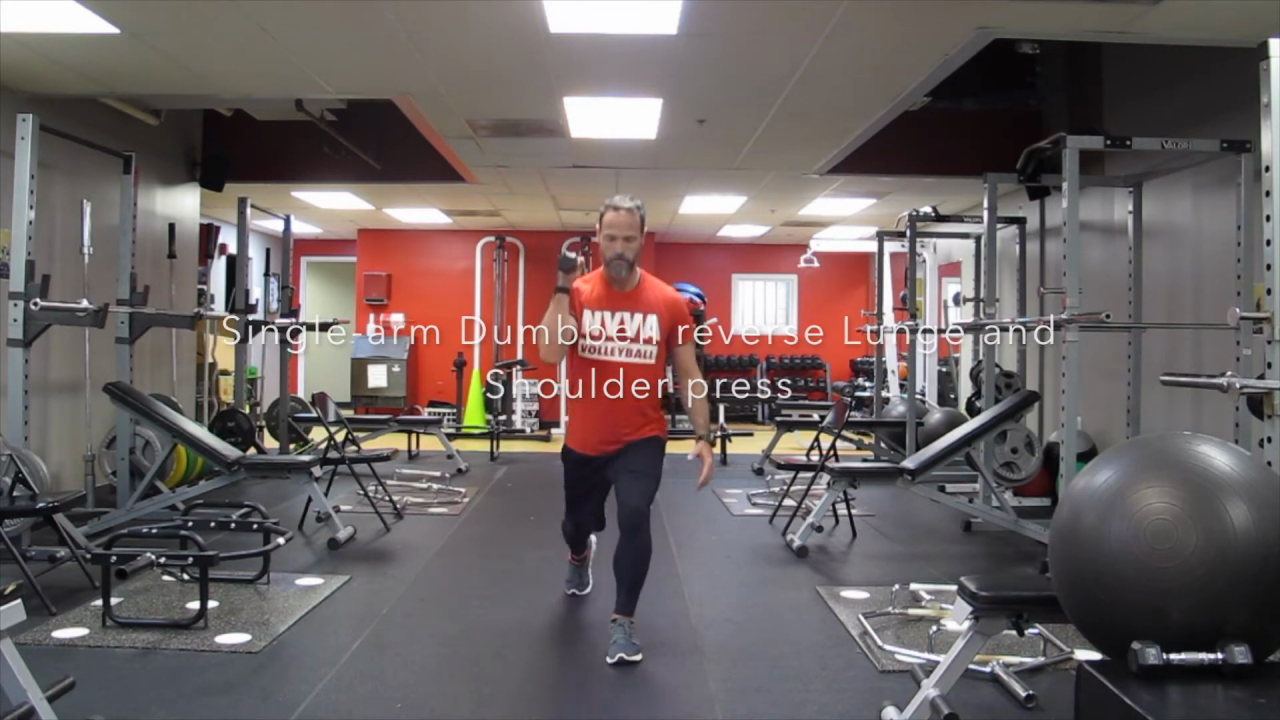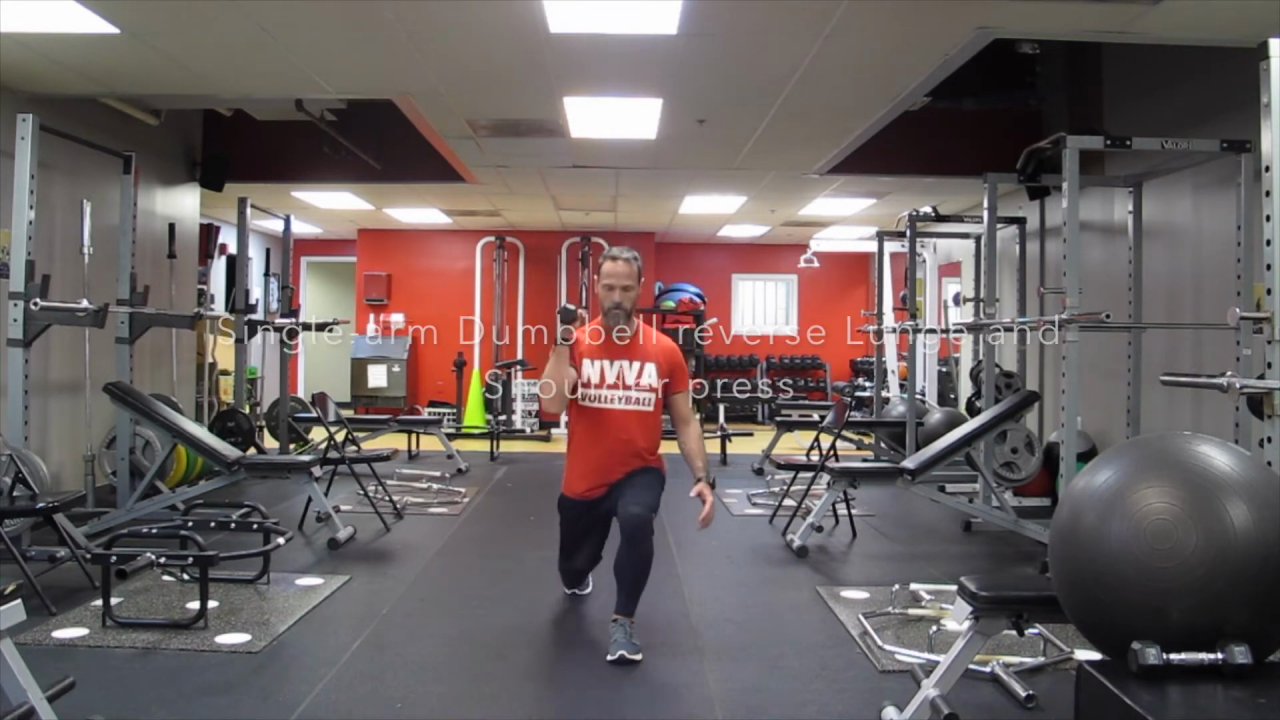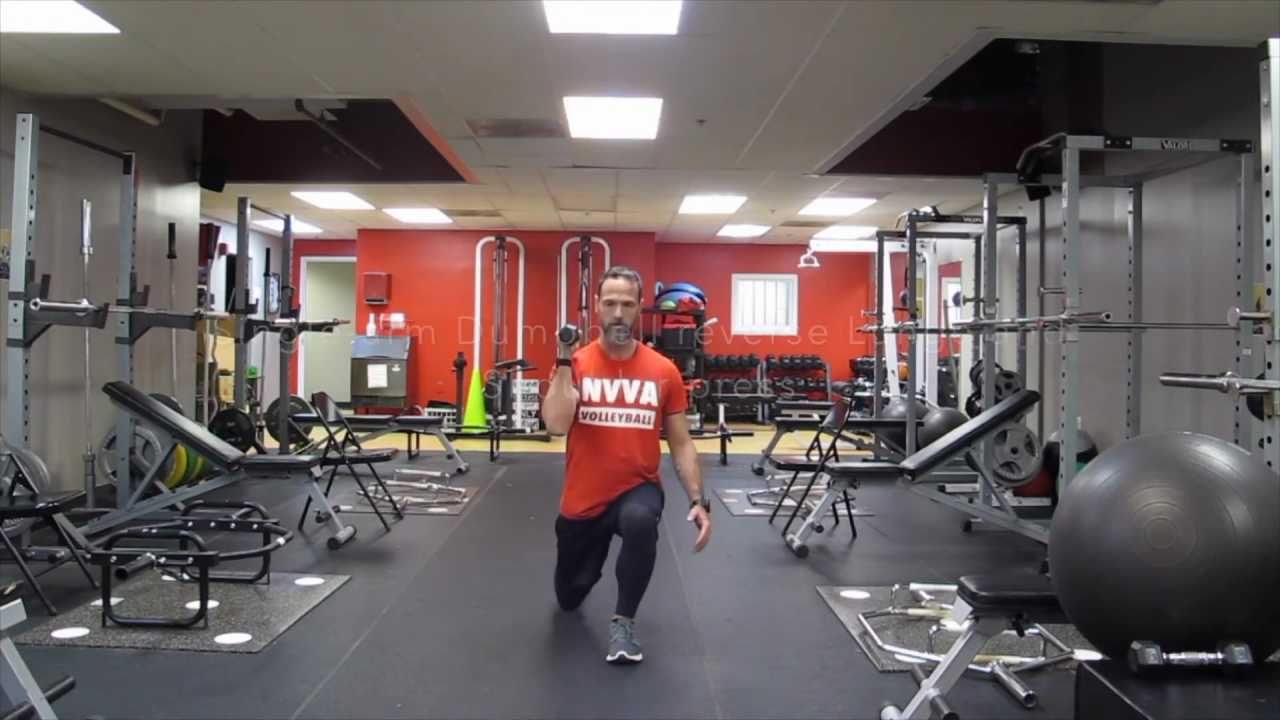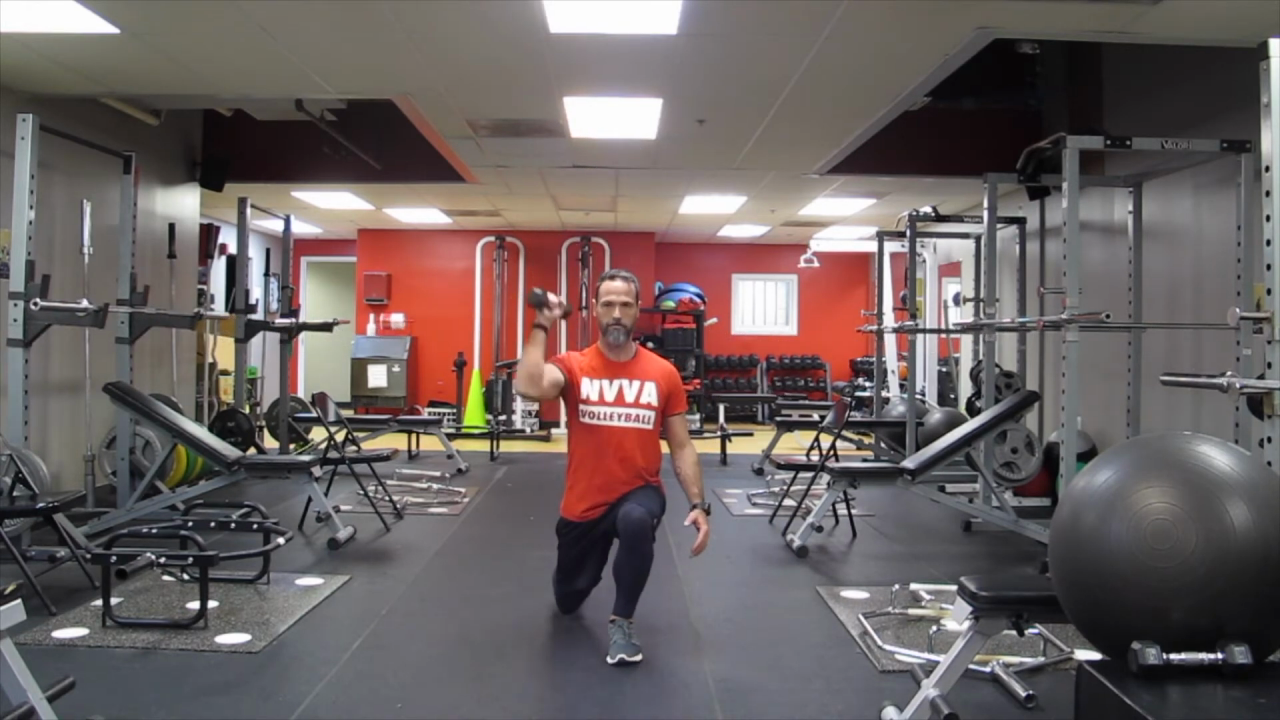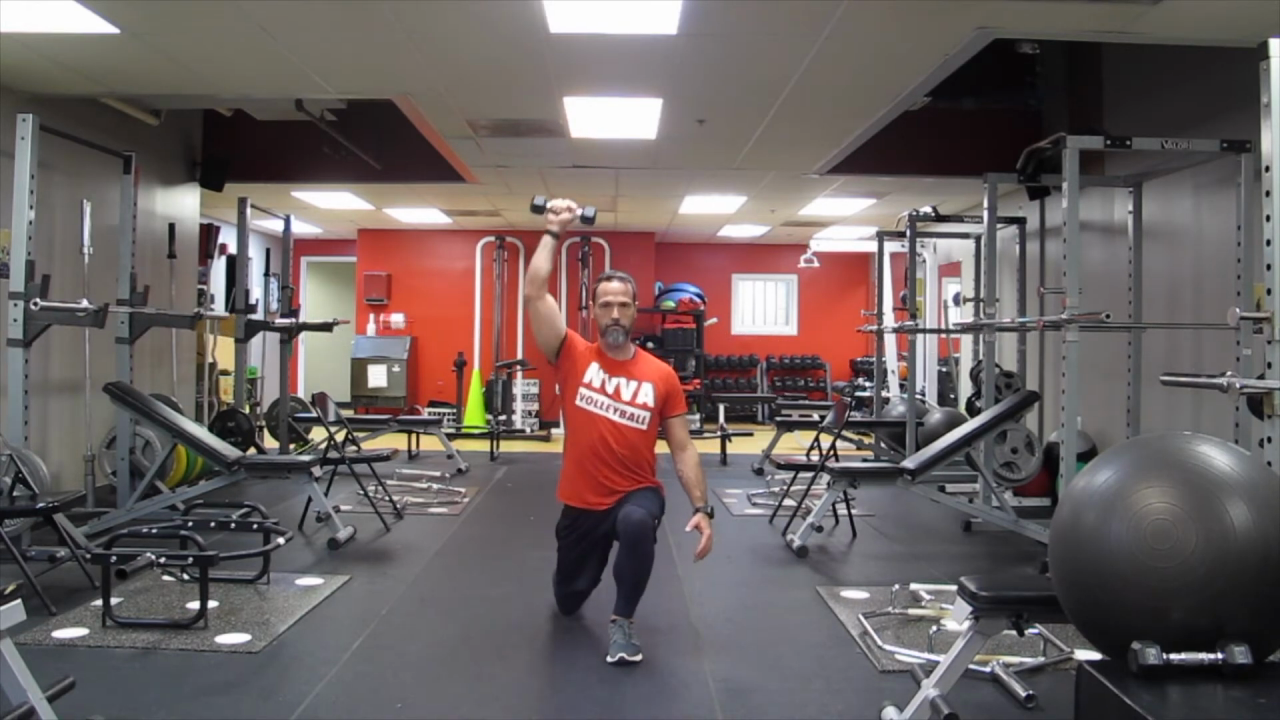
dt=0.3s
person 1, frame 1
left shoulder: (668, 301)
right shoulder: (577, 293)
left elbow: (689, 374)
right elbow: (549, 352)
left wrist: (703, 436)
right wrist: (563, 288)
left hip: (641, 438)
right hip: (585, 441)
left knee: (634, 516)
right knee: (578, 524)
left ankle: (623, 621)
right ankle: (581, 555)
person 1, frame 2
left shoulder: (665, 350)
right shoulder: (574, 342)
left elbow: (685, 421)
right elbow: (551, 405)
left wrist: (702, 478)
right wrist: (564, 341)
left hip: (640, 472)
right hip: (584, 480)
left knee: (636, 520)
right knee: (573, 573)
left ankle: (623, 622)
right ankle: (584, 569)
person 1, frame 3
left shoulder: (663, 370)
right shoulder: (575, 364)
left elbow: (681, 443)
right elbow: (556, 425)
left wrist: (698, 501)
right wrist: (564, 361)
left hip: (639, 488)
right hip: (583, 500)
left knee: (639, 521)
right knee: (569, 597)
left ankle: (623, 622)
right ankle: (588, 571)
person 1, frame 4
left shoulder: (663, 373)
right shoulder: (574, 367)
left elbow: (682, 446)
right elbow: (527, 387)
left wrist: (699, 504)
right wrist: (541, 324)
left hip: (639, 492)
right hip: (583, 504)
left knee: (634, 524)
right knee: (567, 600)
left ankle: (621, 622)
right ankle: (591, 569)
person 1, frame 5
left shoulder: (662, 376)
right shoulder: (573, 357)
left elbow: (683, 449)
right elbow: (533, 294)
left wrist: (702, 509)
right wrist: (552, 232)
left hip: (638, 493)
right hip: (582, 504)
left knee: (636, 523)
right knee: (567, 602)
left ankle: (622, 622)
right ankle: (589, 569)
